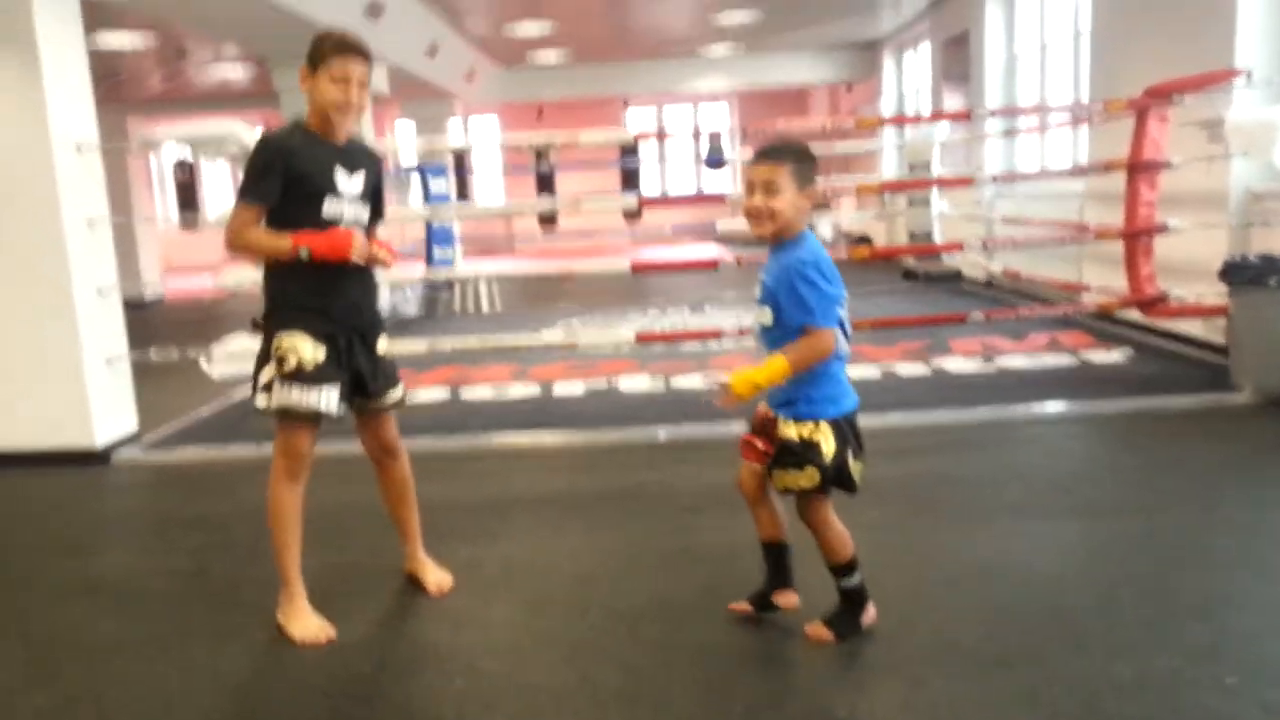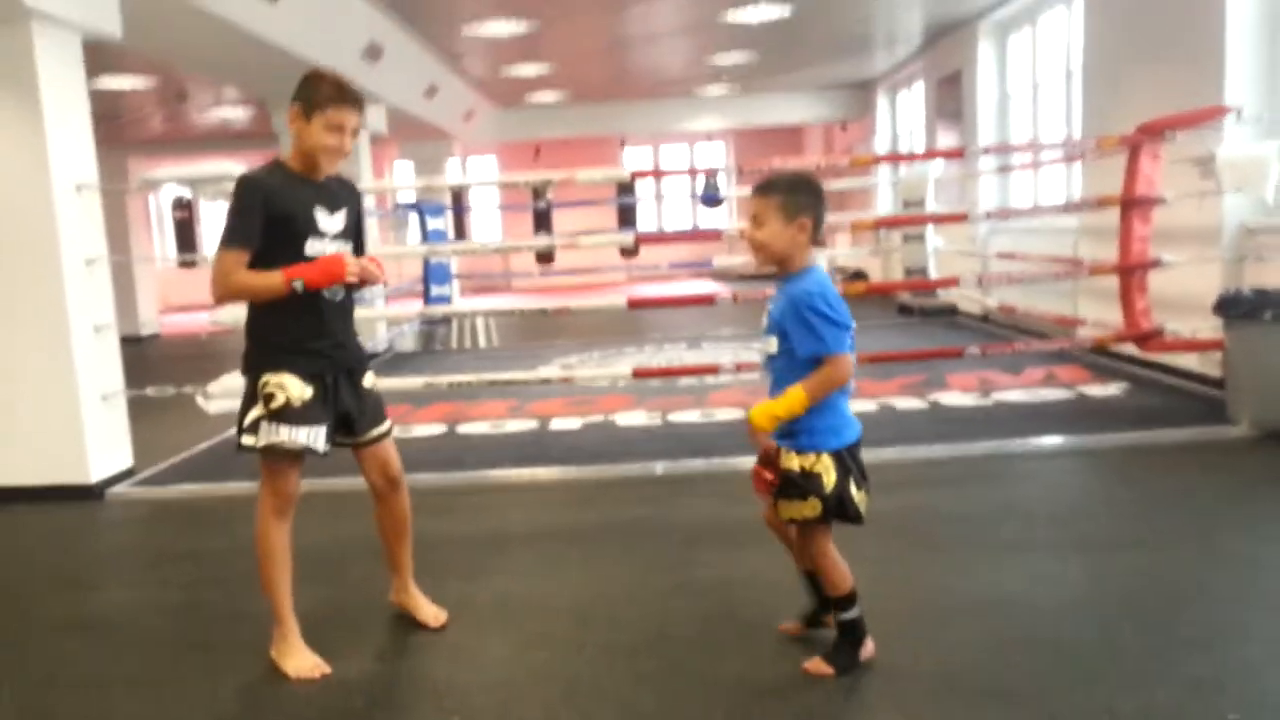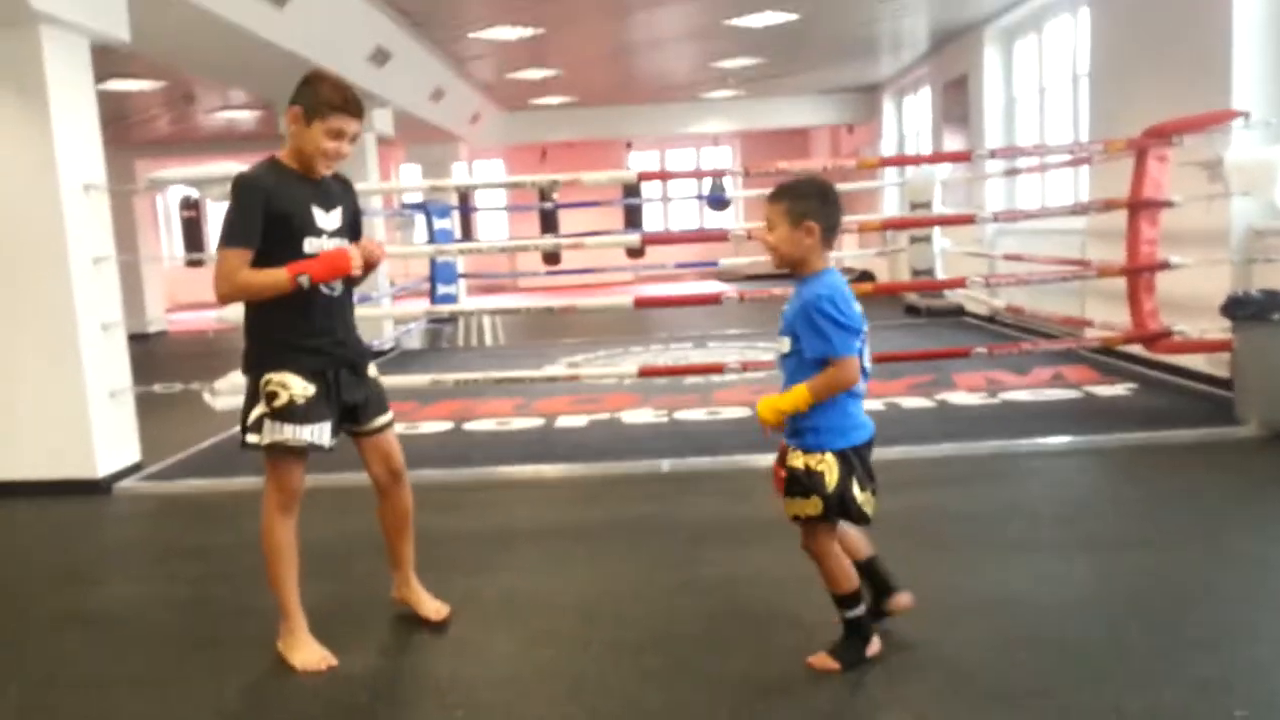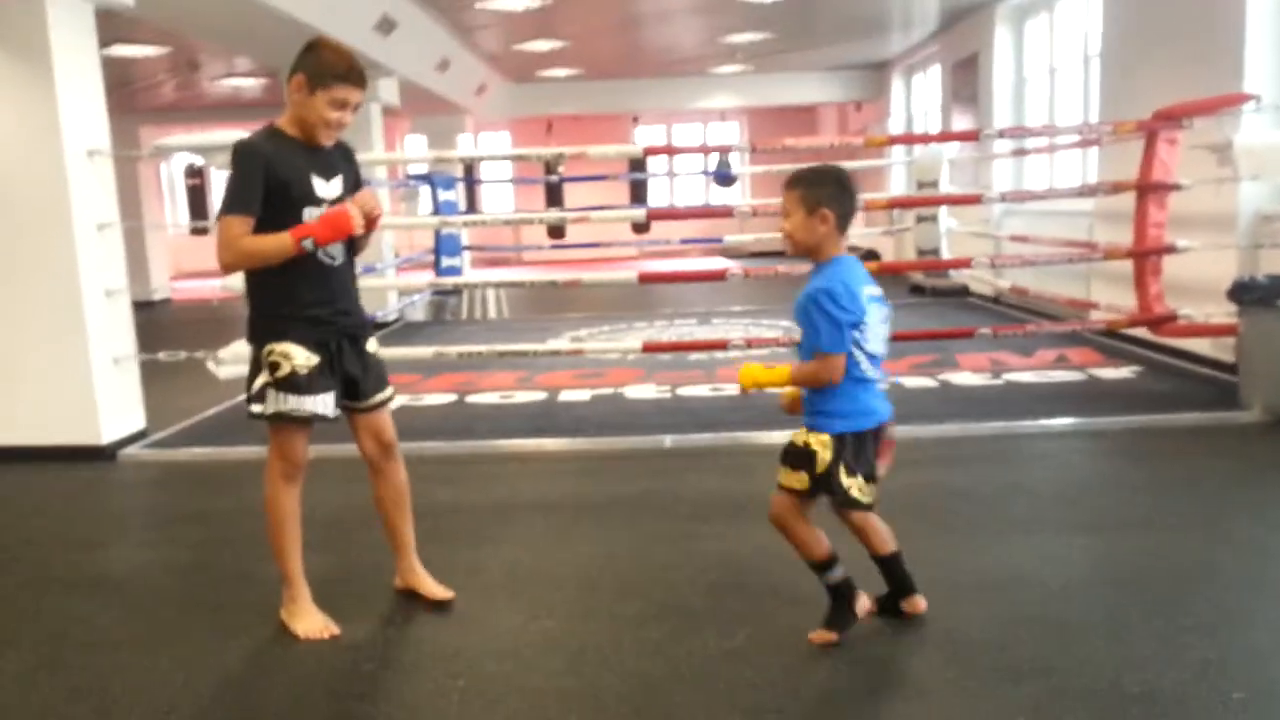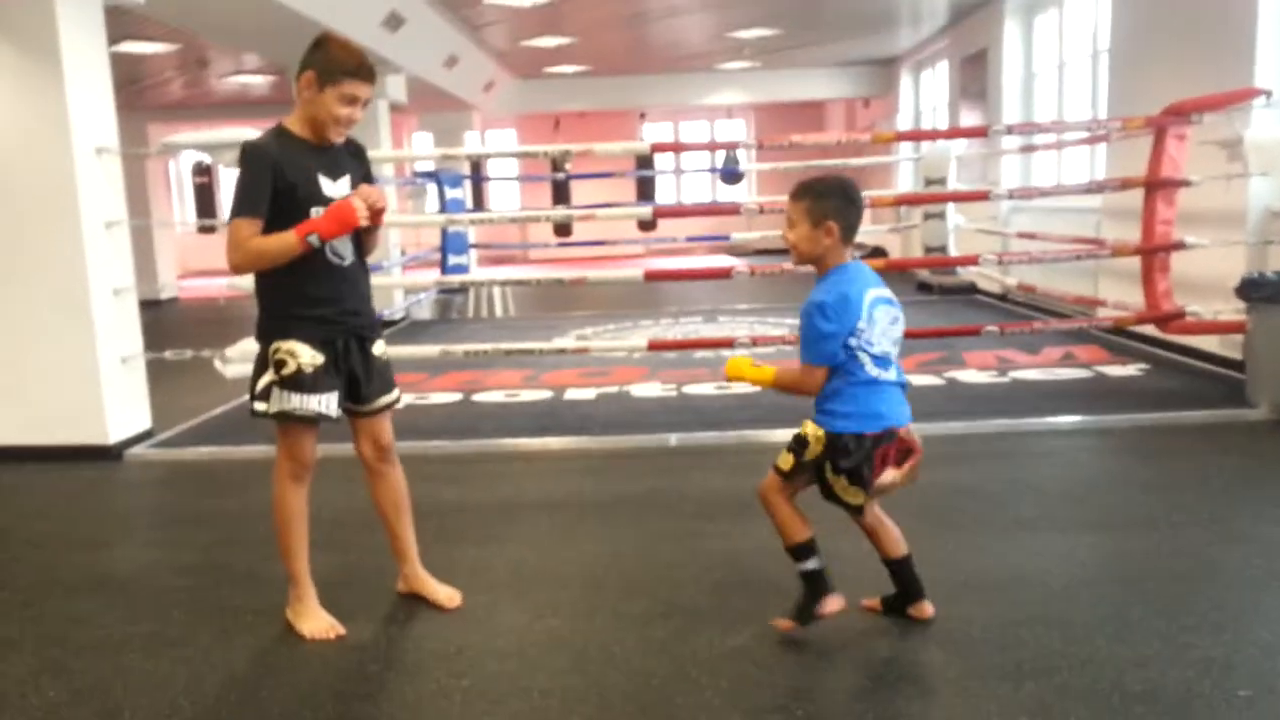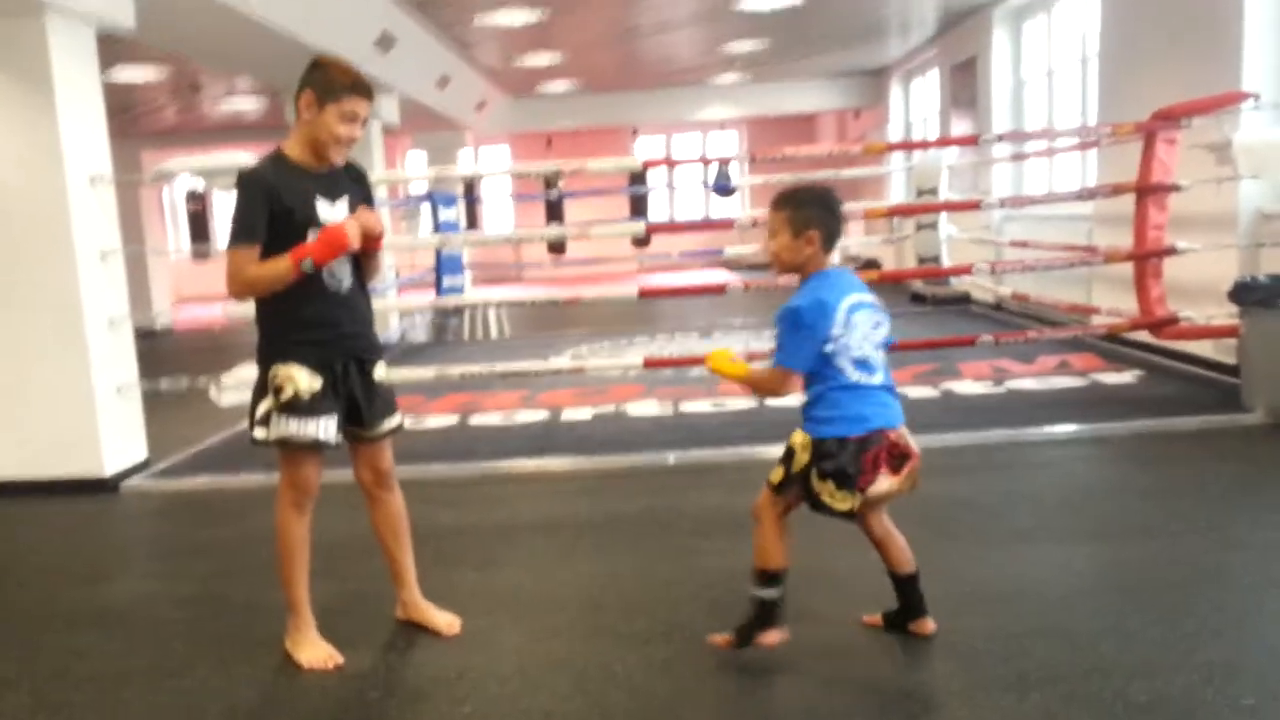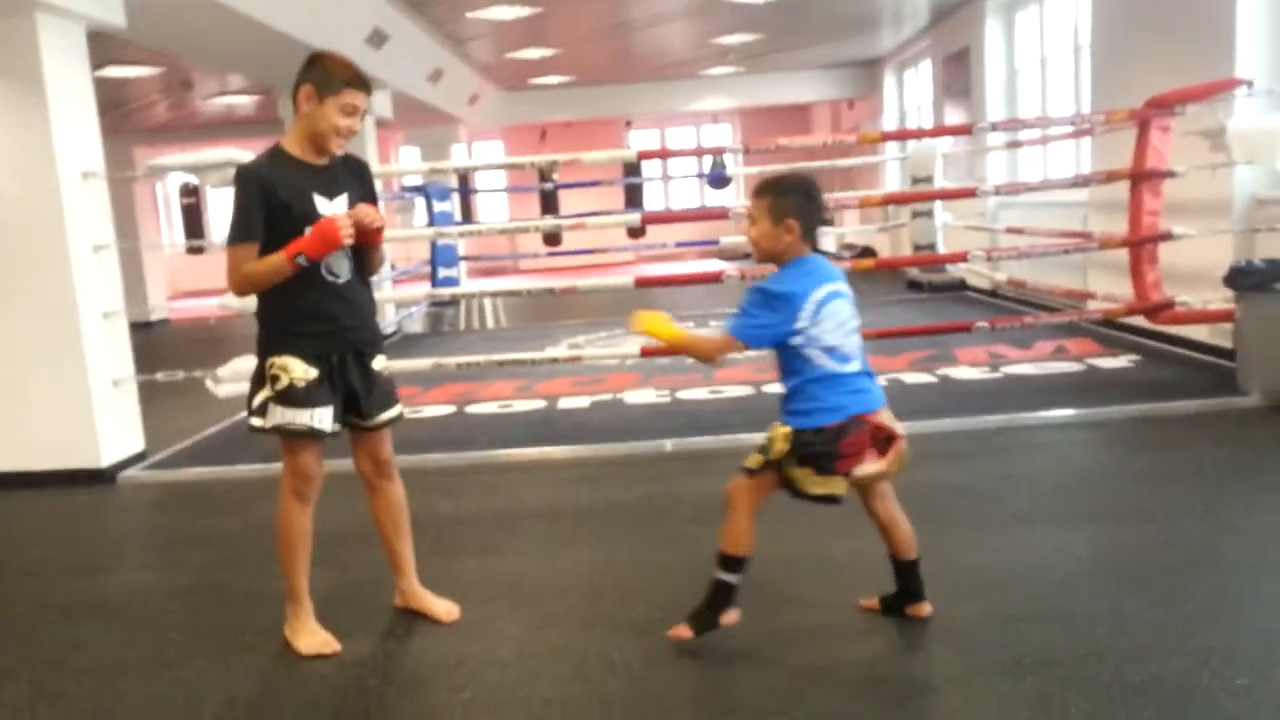
dt=0.1s
person 1, frame 1
left shoulder: (367, 159)
right shoulder: (281, 148)
right elbow: (239, 236)
left wrist: (379, 250)
right wrist: (313, 244)
left hip: (360, 321)
right hip: (301, 325)
left knee: (386, 443)
right knee: (294, 453)
left ankle: (416, 553)
right ankle: (291, 598)
person 1, frame 2
left shoulder: (345, 193)
right shoulder: (260, 188)
right elbow: (224, 283)
left wrist: (365, 274)
right wrist: (306, 274)
left hip: (344, 357)
right hip: (284, 364)
left knee: (388, 475)
right knee: (280, 493)
left ankle: (405, 587)
right ankle: (285, 635)
person 1, frame 3
left shoulder: (341, 190)
right shoulder: (257, 187)
right elbow: (228, 284)
left wrist: (363, 261)
right wrist: (311, 269)
left hip: (345, 352)
right hip: (286, 362)
left knee: (390, 468)
right knee: (285, 488)
left ankle: (406, 581)
right ankle: (292, 628)
person 1, frame 4
left shoulder: (342, 157)
right shoulder: (257, 155)
right elbow: (231, 253)
left wrist: (365, 222)
right wrist: (313, 231)
left hip: (347, 323)
right hip: (288, 331)
left knee: (382, 444)
right knee: (289, 458)
left ankle: (408, 567)
right ankle: (295, 596)
person 1, frame 5
left shoulder: (353, 155)
right shoulder: (265, 156)
right elbow: (241, 255)
left wrist: (371, 218)
right wrist: (319, 227)
left hip: (357, 323)
right hip: (297, 331)
left knee: (381, 450)
right knee: (297, 458)
left ankle: (410, 571)
right ankle: (301, 596)
person 1, frame 6
left shoulder: (353, 179)
right shoulder: (263, 182)
right elbow: (239, 283)
left wrist: (371, 241)
right wrist: (312, 252)
left hip: (358, 348)
right hip: (297, 357)
left knee: (380, 474)
right knee: (300, 485)
left ankle: (409, 597)
right ankle: (300, 625)
person 1, frame 7
left shoulder: (355, 172)
right shoulder: (261, 178)
right elbow: (240, 278)
left wrist: (372, 235)
right wrist: (306, 247)
left hip: (359, 340)
right hip: (297, 349)
left knee: (380, 463)
right knee: (303, 475)
left ankle: (408, 585)
right ankle: (299, 613)
person 2, frame 1
left shoulder: (803, 265)
right shoulder: (783, 256)
left elbow: (823, 342)
left wrist: (756, 378)
right wrist: (765, 383)
left hip: (814, 412)
right hip: (788, 406)
left knee: (813, 509)
right knee: (751, 482)
left ankle: (856, 605)
right ankle: (779, 586)
person 2, frame 2
left shoulder: (807, 296)
right shoulder: (800, 287)
left elbow: (837, 370)
left wrist: (779, 411)
right wrist: (776, 413)
left hip: (815, 444)
right hip: (804, 439)
left knee: (810, 539)
right knee: (786, 525)
left ankle: (854, 640)
right ankle: (821, 609)
person 2, frame 3
left shoulder: (817, 300)
right shoulder: (819, 289)
left elbow: (845, 373)
left wrist: (781, 405)
right wrist: (788, 407)
left hip: (826, 442)
right hip: (819, 437)
left knee: (817, 538)
right knee: (829, 525)
left ankle: (860, 636)
right ankle: (884, 593)
person 2, frame 4
left shoulder: (821, 291)
right shoulder: (858, 275)
left elbow: (828, 370)
left wrist: (768, 377)
right wrist: (802, 394)
left hip: (838, 426)
right hip: (868, 416)
left knee: (785, 511)
right knee: (852, 508)
left ankle: (845, 597)
right ankle: (905, 593)
person 2, frame 5
left shoulder: (826, 303)
right shoulder: (871, 281)
left elbow: (811, 381)
left wrist: (754, 373)
left hip: (846, 427)
right hip: (891, 416)
left knee: (773, 490)
right knee: (863, 508)
left ankle: (818, 591)
right ankle: (912, 598)
person 2, frame 6
left shoulder: (804, 307)
right shoulder: (858, 287)
left elbow: (778, 382)
left wrist: (729, 368)
left hip: (835, 434)
right hip: (884, 421)
left knee: (769, 509)
right knee: (873, 518)
left ankle: (764, 621)
right ankle: (914, 613)
person 2, frame 7
left shoulder: (777, 292)
right shoulder: (832, 274)
left elbow: (714, 351)
left wrist: (661, 331)
left hip: (814, 424)
right hip: (867, 407)
left knee: (743, 495)
right knee: (880, 498)
left ankle: (719, 604)
right ankle: (911, 596)
